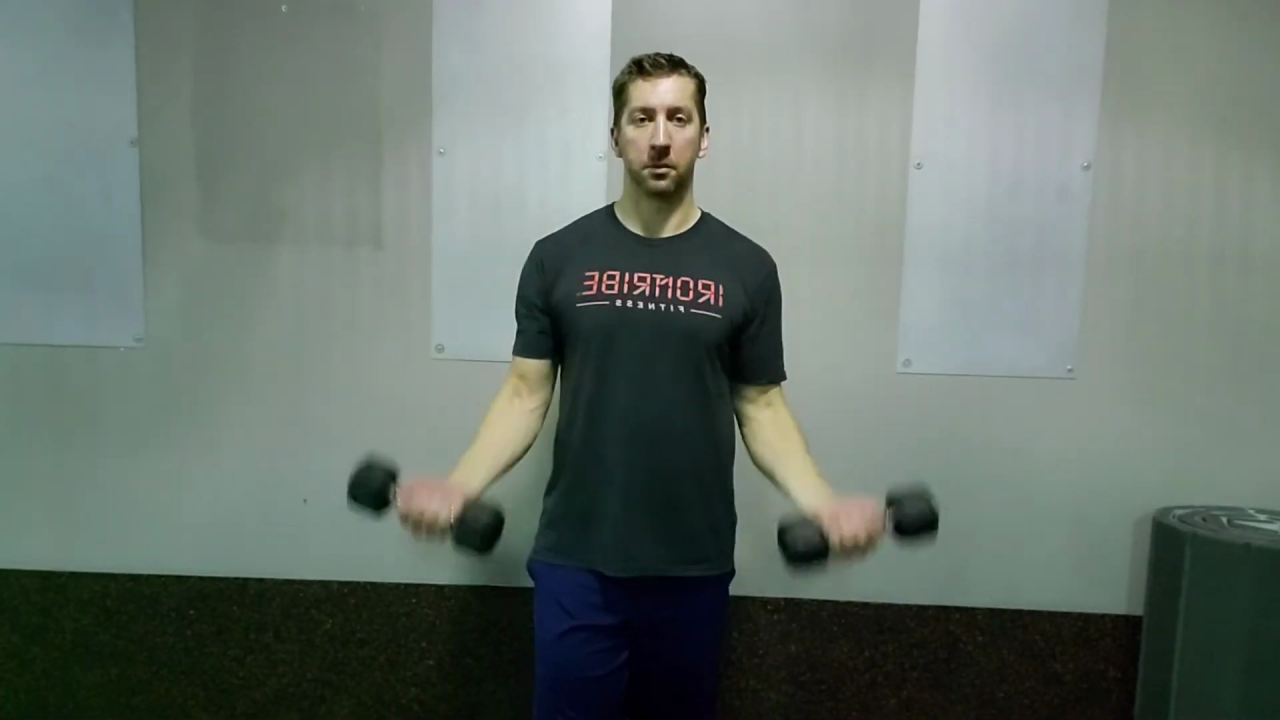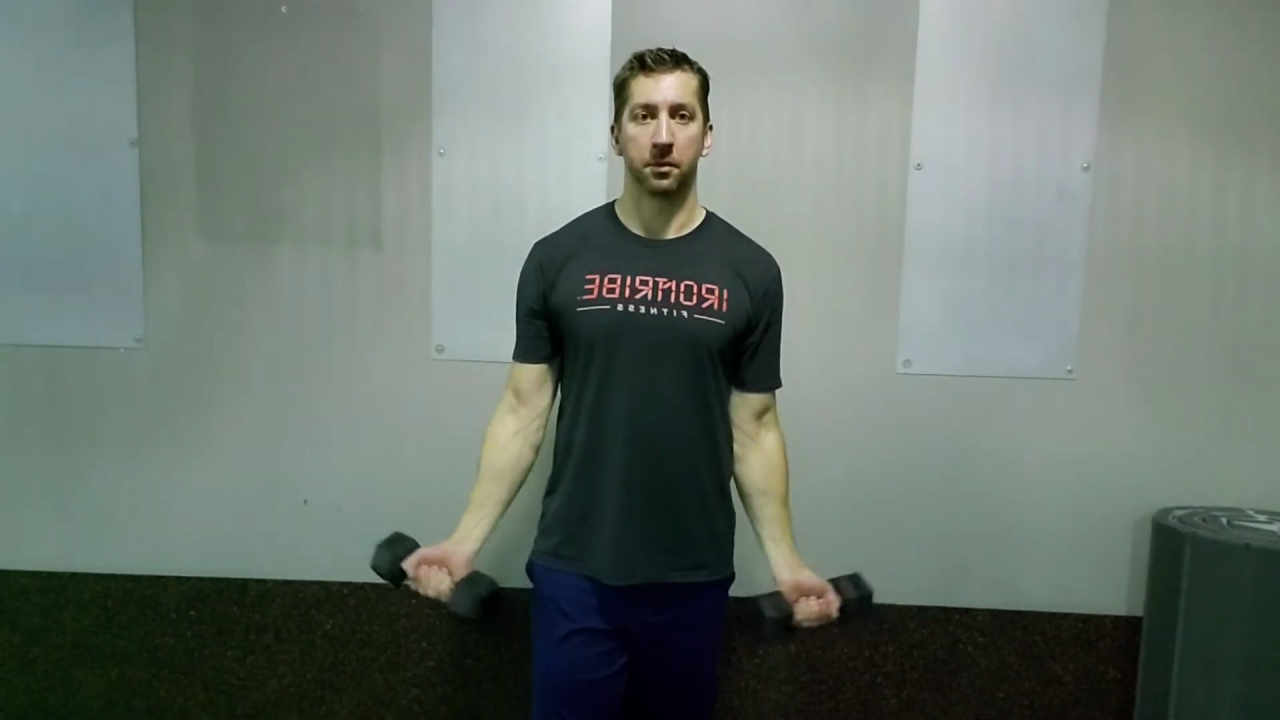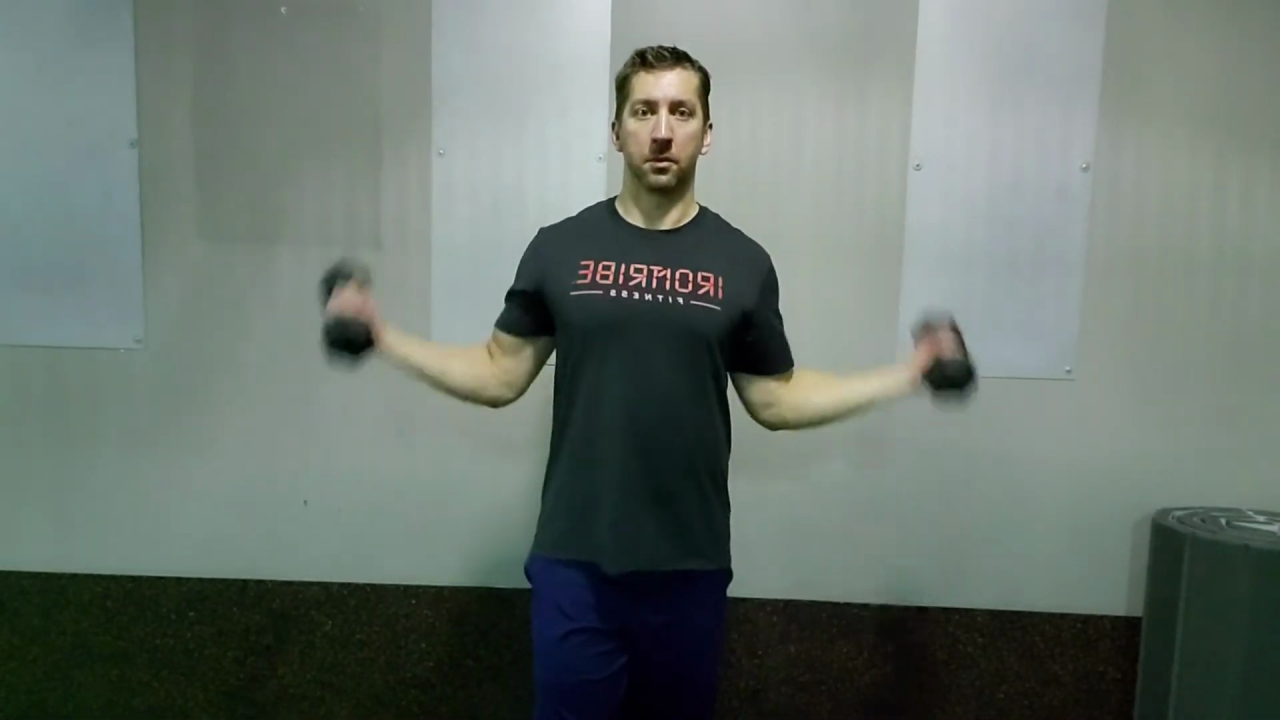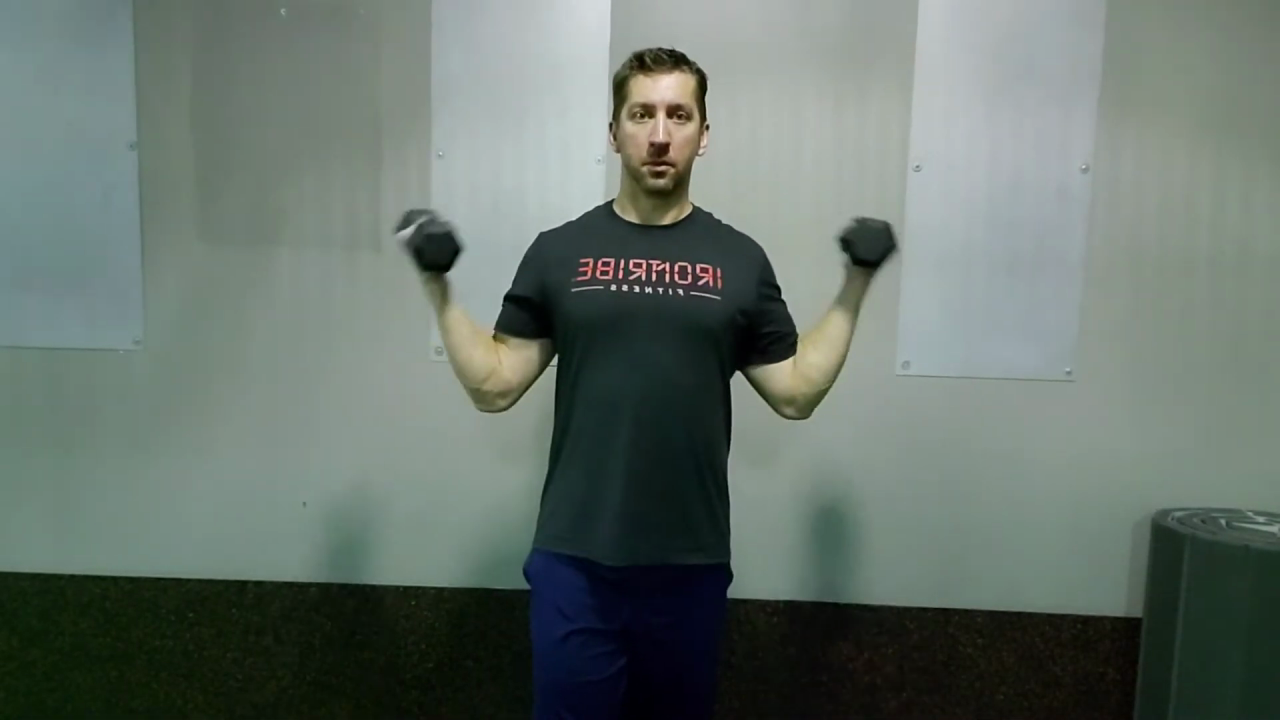
dt=0.5s
person 1, frame 1
left shoulder: (746, 267)
right shoulder: (558, 257)
left elbow: (760, 407)
right elbow: (525, 394)
left wrist: (821, 504)
right wrist: (459, 485)
left hip: (694, 563)
right hip: (576, 560)
person 1, frame 2
left shoulder: (749, 270)
right shoulder: (557, 258)
left elbow: (754, 426)
right elbow: (522, 410)
left wrist: (784, 559)
right wrist: (467, 540)
left hip: (693, 571)
right hip: (575, 566)
person 1, frame 3
left shoulder: (742, 262)
right shoulder: (559, 248)
left elbow: (775, 401)
right elbow: (498, 377)
left wrist: (901, 377)
right wrist: (385, 336)
left hip: (690, 560)
right hip: (574, 556)
person 1, frame 4
left shoulder: (739, 258)
right shoulder: (558, 251)
left elbow: (795, 393)
right elbow: (494, 386)
left wrist: (851, 291)
right wrist: (440, 288)
left hip: (691, 558)
right hip: (575, 554)
